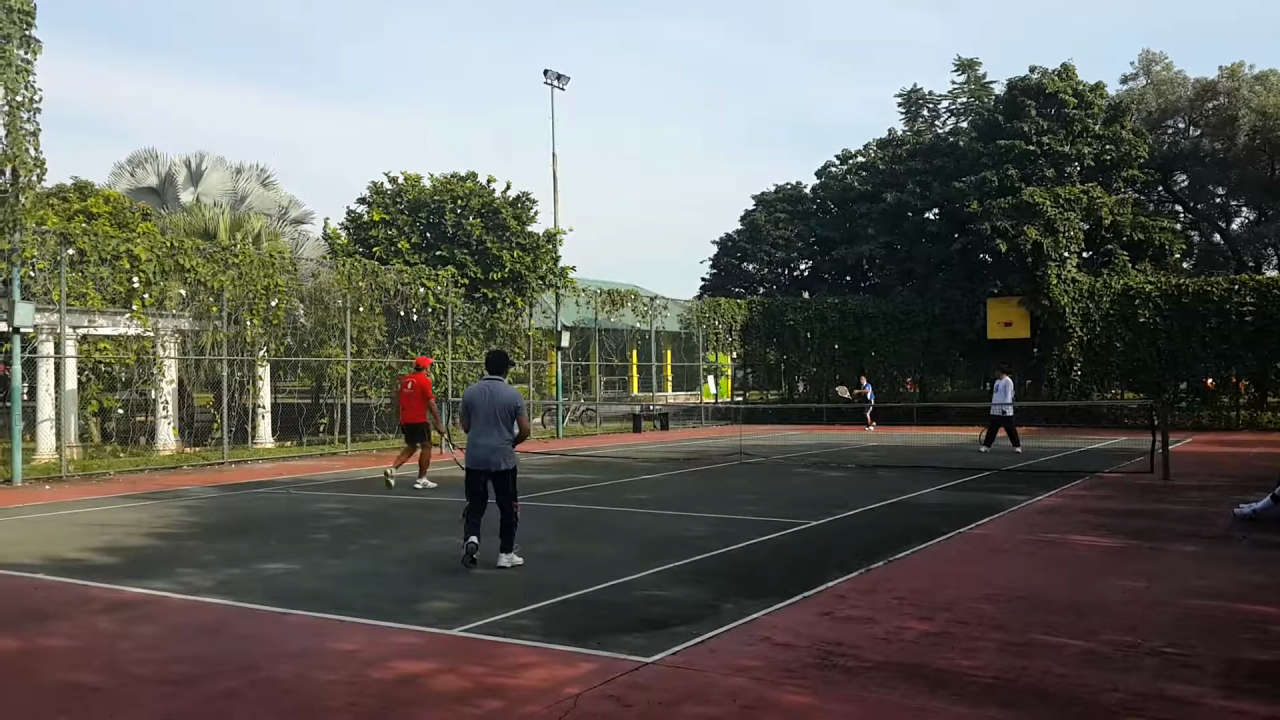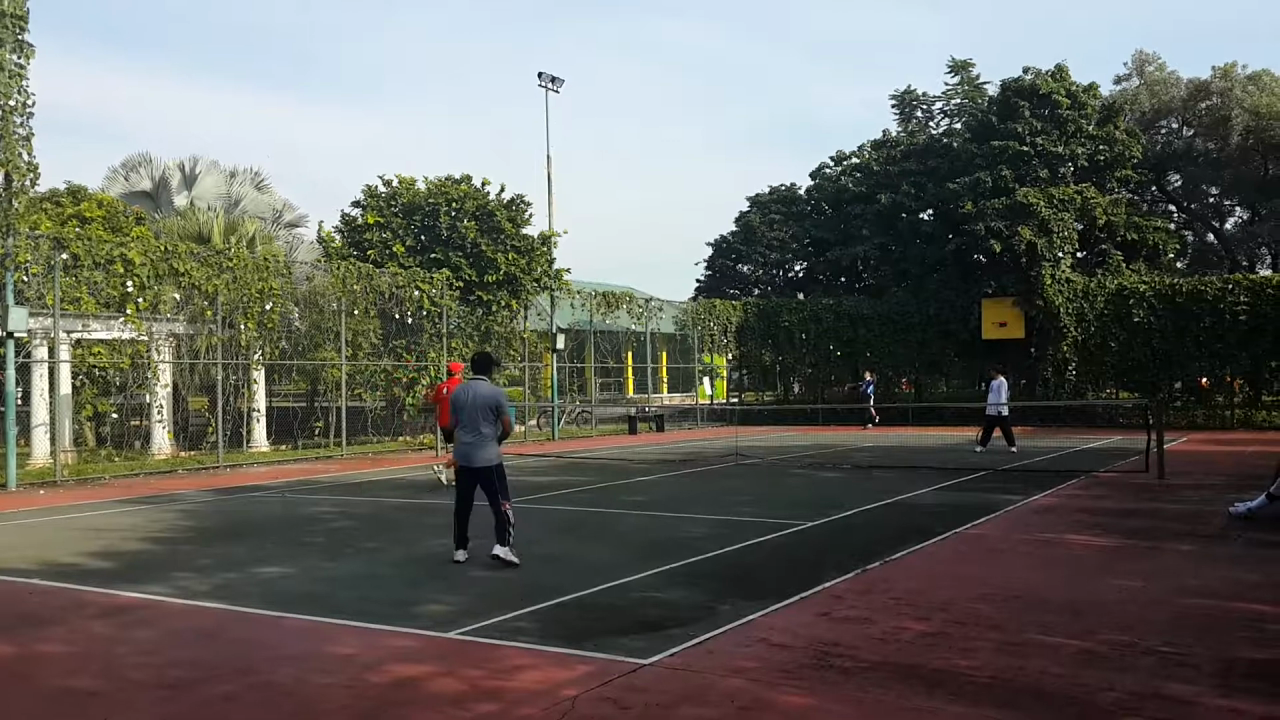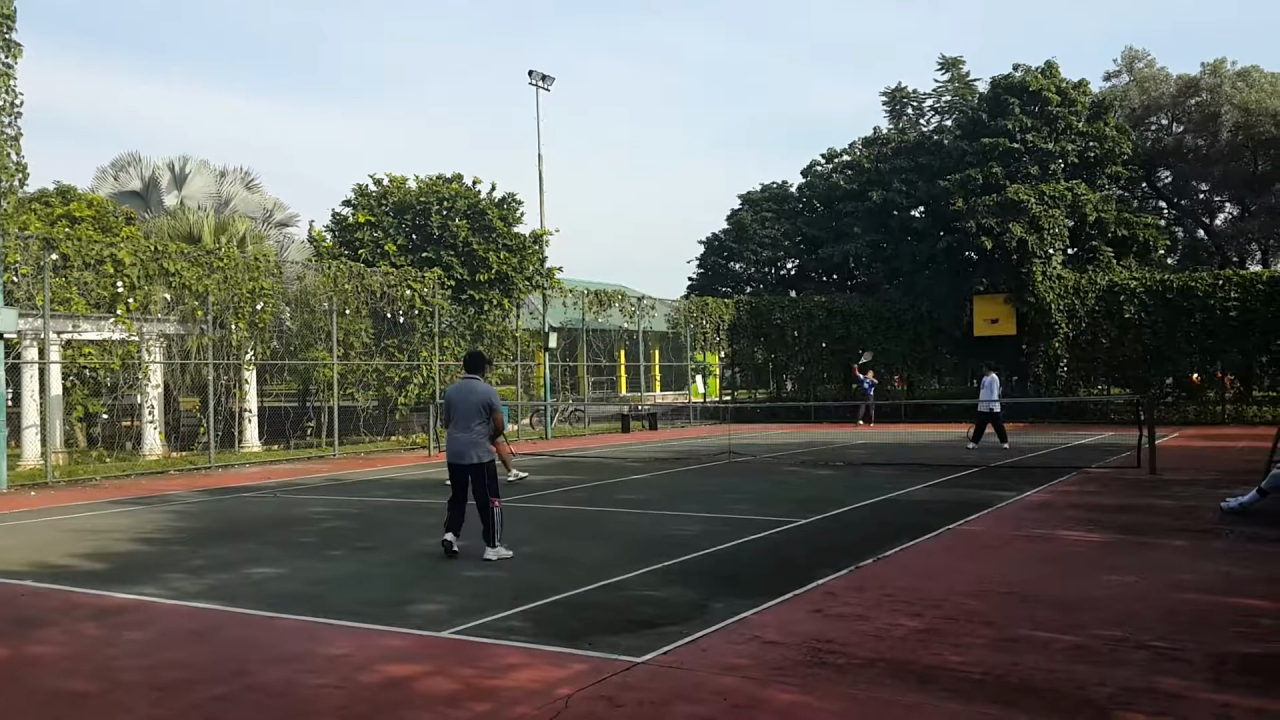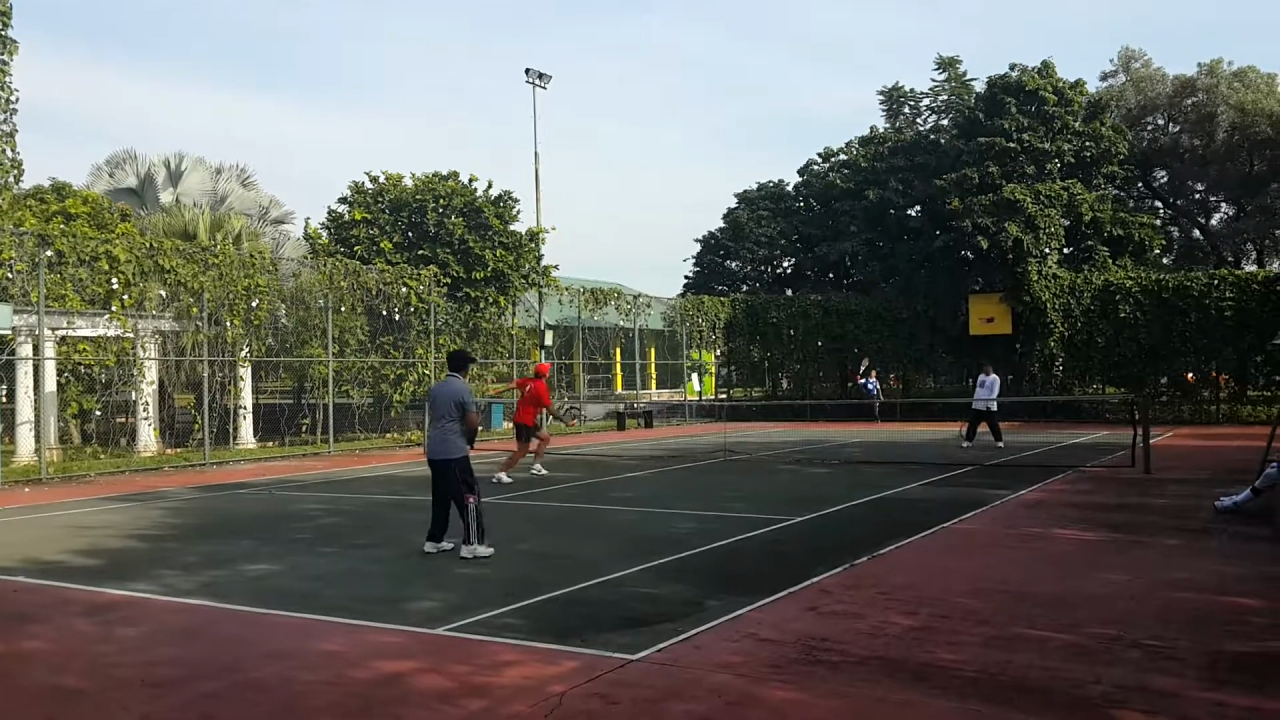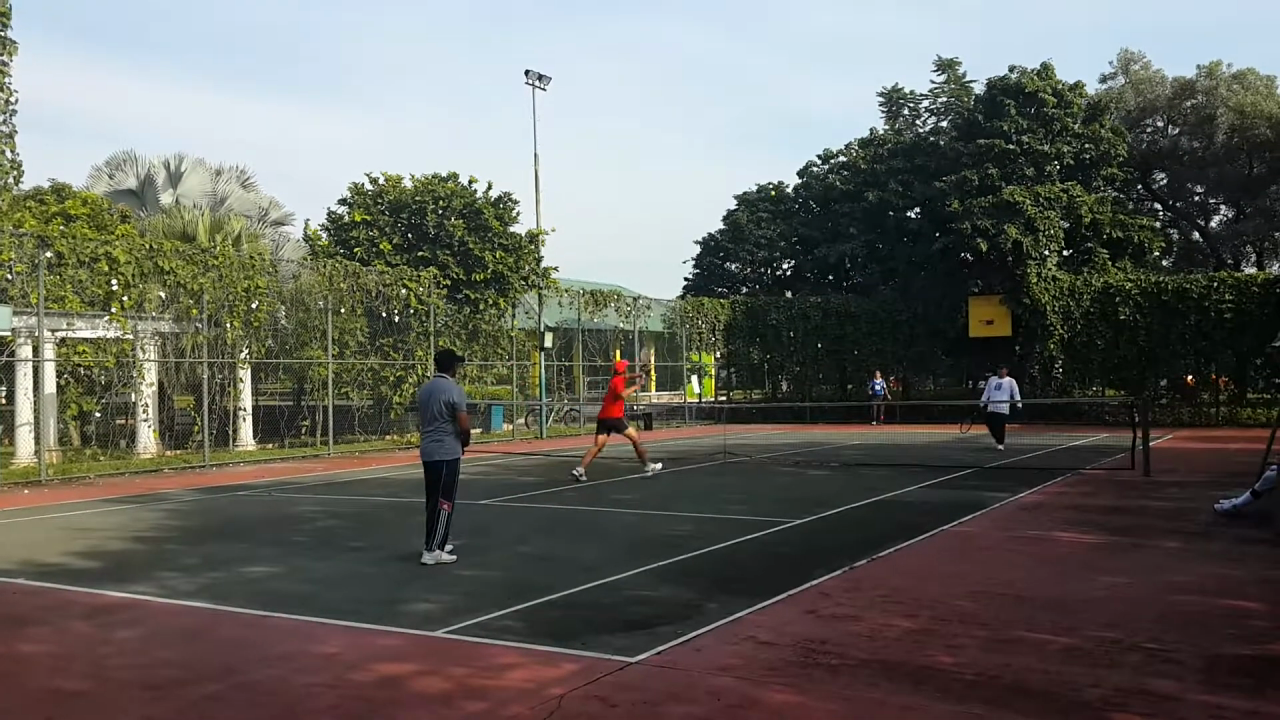
dt=0.4s
person 1, frame 1
left shoulder: (470, 392)
right shoulder: (514, 395)
left elbow: (465, 426)
right elbow: (525, 431)
left hip: (475, 458)
right hip: (503, 458)
left knee: (474, 505)
right knee: (508, 508)
left ankle: (471, 539)
right ankle: (506, 554)
person 1, frame 2
left shoulder: (457, 392)
right shoulder: (496, 393)
left elbow: (451, 426)
right elbow: (507, 429)
left hip: (462, 457)
right hip: (488, 457)
left knee: (462, 505)
right knee: (501, 504)
left ankle: (460, 549)
right ankle: (502, 546)
person 1, frame 3
left shoulder: (451, 391)
right shoulder: (489, 391)
left elbow: (446, 423)
right elbow: (499, 426)
right wrist: (489, 439)
left hip: (454, 454)
right hip: (480, 454)
left knee: (457, 498)
right knee: (489, 500)
left ankle: (450, 534)
right ankle: (493, 547)
person 1, frame 4
left shoulder: (435, 388)
right shoulder: (463, 389)
right elbow: (473, 425)
right wrist: (469, 441)
left hip: (434, 450)
right hip: (454, 451)
left knee: (440, 497)
right knee: (468, 496)
left ankle: (434, 540)
right ankle: (472, 544)
person 1, frame 5
left shoulder: (424, 389)
right shoulder: (454, 390)
right elbow: (464, 426)
right wrist: (464, 442)
left hip: (428, 451)
right hip: (447, 453)
left knee: (434, 500)
right knee: (444, 502)
left ankle: (436, 544)
right ankle: (432, 551)
